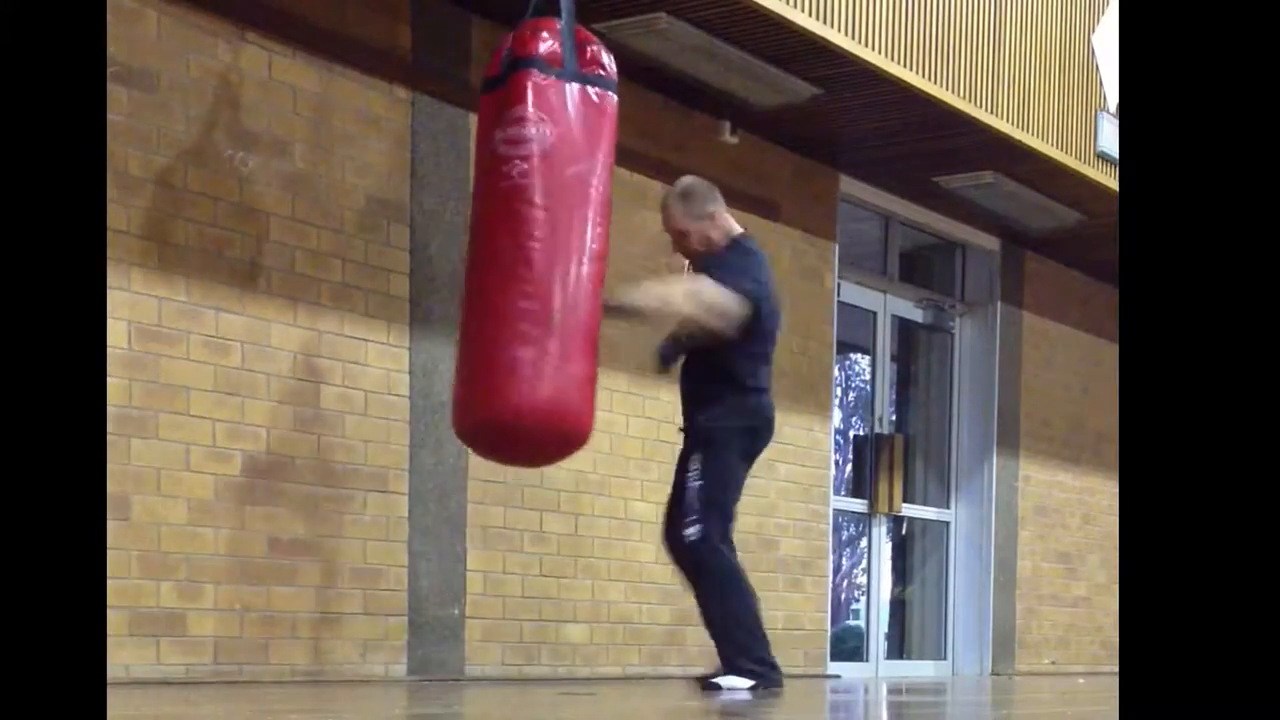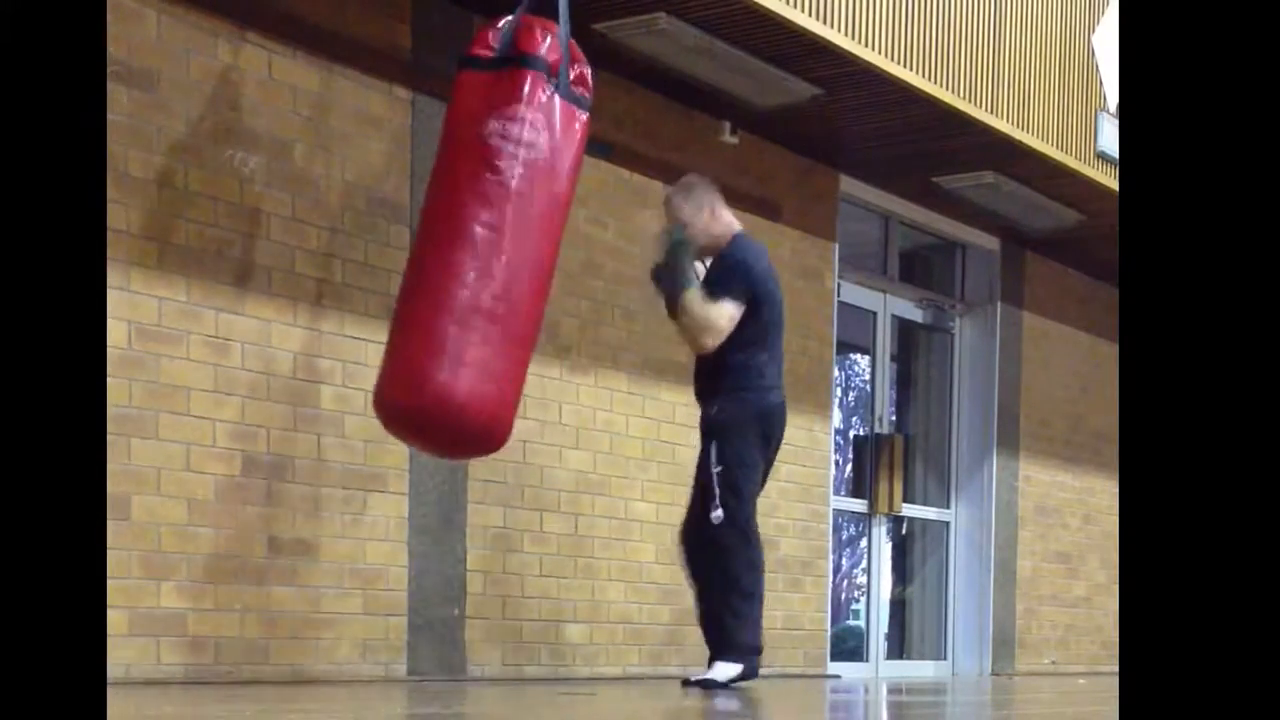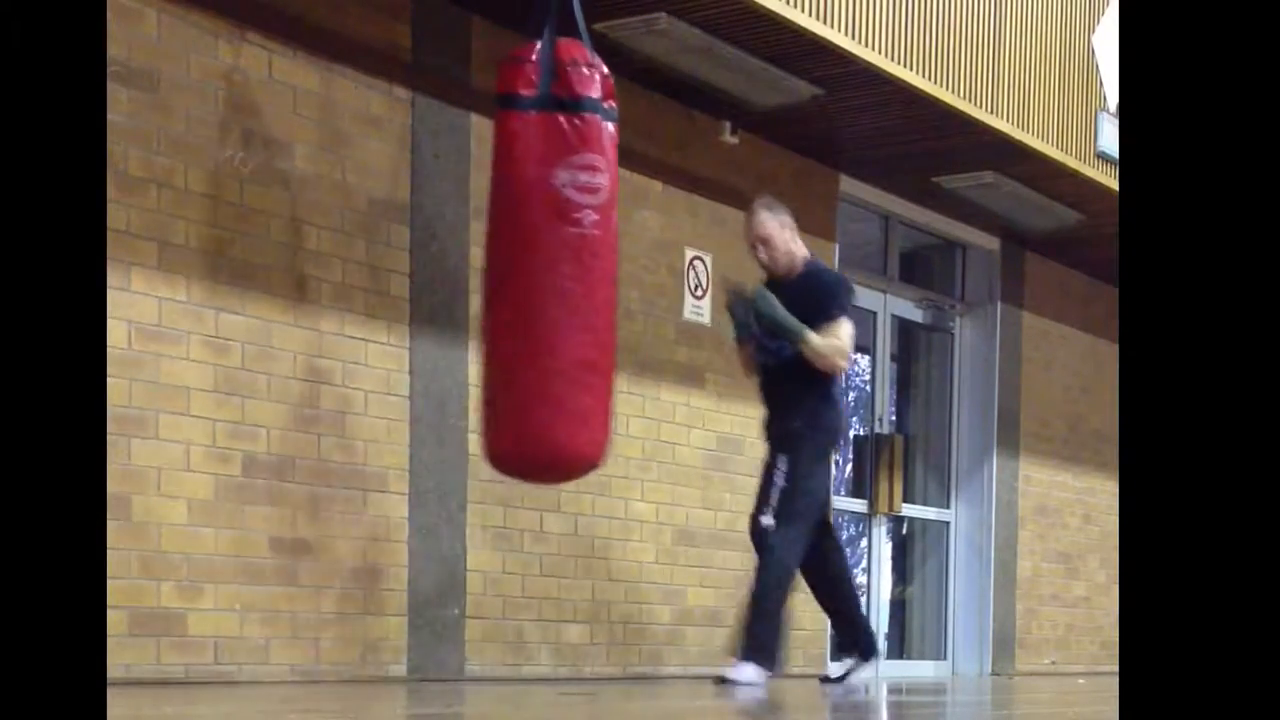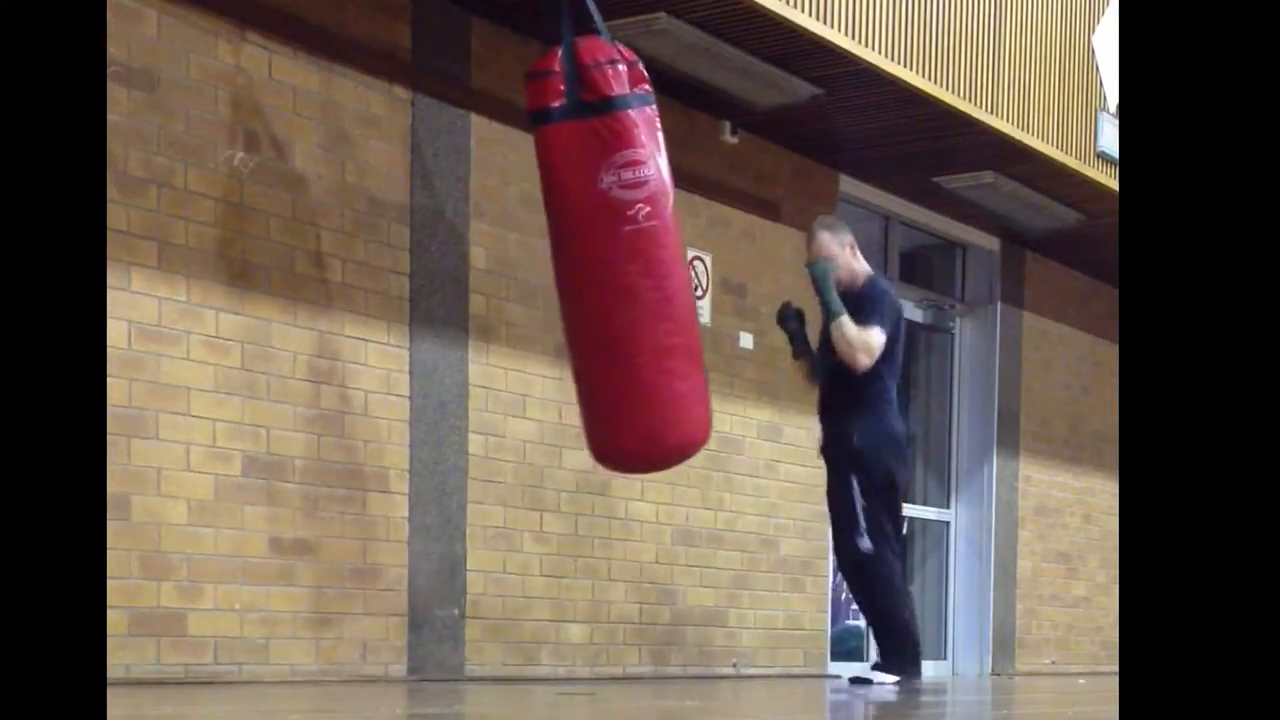
dt=0.5s
person 1, frame 1
left shoulder: (740, 264)
right shoulder: (716, 263)
left elbow: (691, 304)
left wrist: (611, 295)
right wrist: (684, 343)
left hip: (727, 420)
right hip: (712, 418)
left knee: (699, 538)
right knee: (695, 536)
left ankle: (752, 665)
right ankle: (746, 652)
person 1, frame 2
left shoulder: (734, 261)
right shoulder: (737, 259)
left elbow: (709, 337)
right elbow: (706, 337)
left wrist: (685, 269)
right wrist: (674, 297)
left hip: (737, 412)
right hip: (751, 411)
left knee: (726, 527)
right knee: (702, 531)
left ankle: (738, 651)
right ankle: (731, 652)
person 1, frame 3
left shoulder: (826, 284)
right shoulder: (771, 291)
left elbow: (838, 358)
right elbow: (753, 366)
left wrist: (785, 323)
right wrist: (743, 326)
left hip: (809, 425)
right hip: (790, 426)
left knee: (774, 530)
right knee: (814, 538)
left ankle: (759, 651)
right ankle: (857, 642)
person 1, frame 4
left shoulder: (874, 296)
right shoulder: (842, 301)
left elbow: (860, 358)
right elbow: (823, 376)
left wrist: (829, 300)
right wrist: (797, 339)
left hip: (866, 438)
right hip: (853, 439)
left knee: (864, 551)
right knee: (869, 551)
left ankle: (900, 658)
right ankle: (899, 657)
